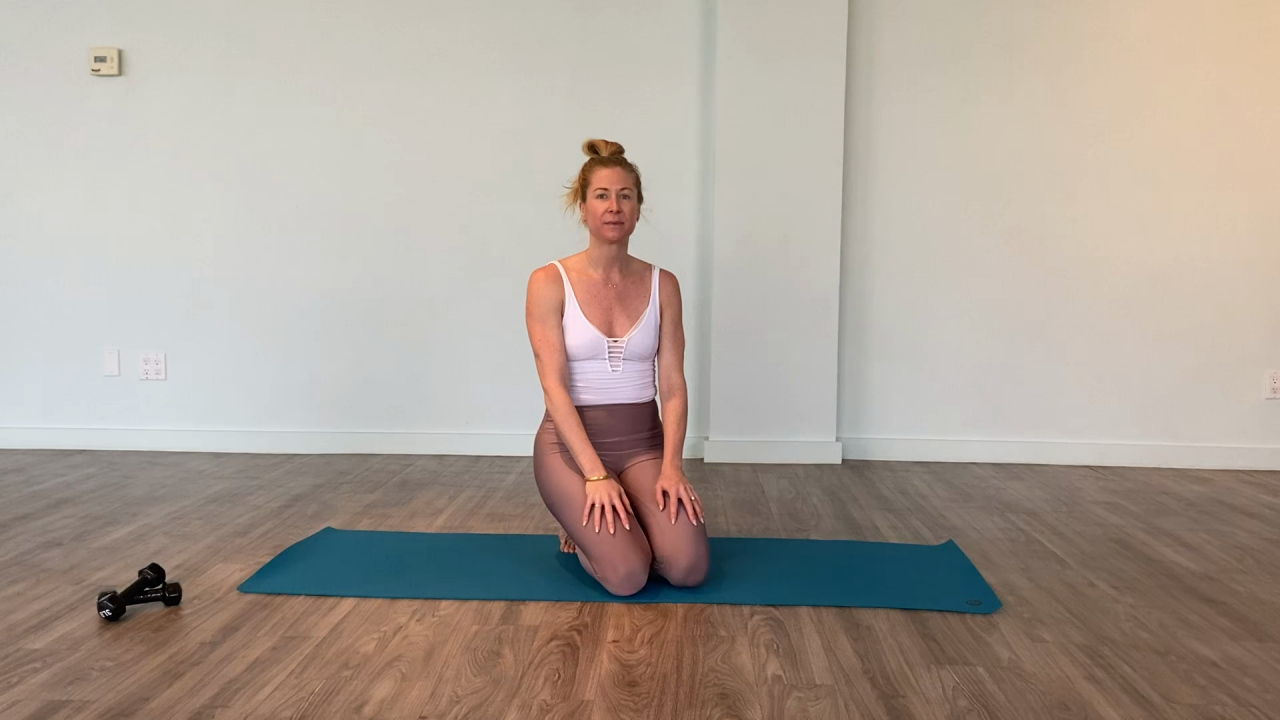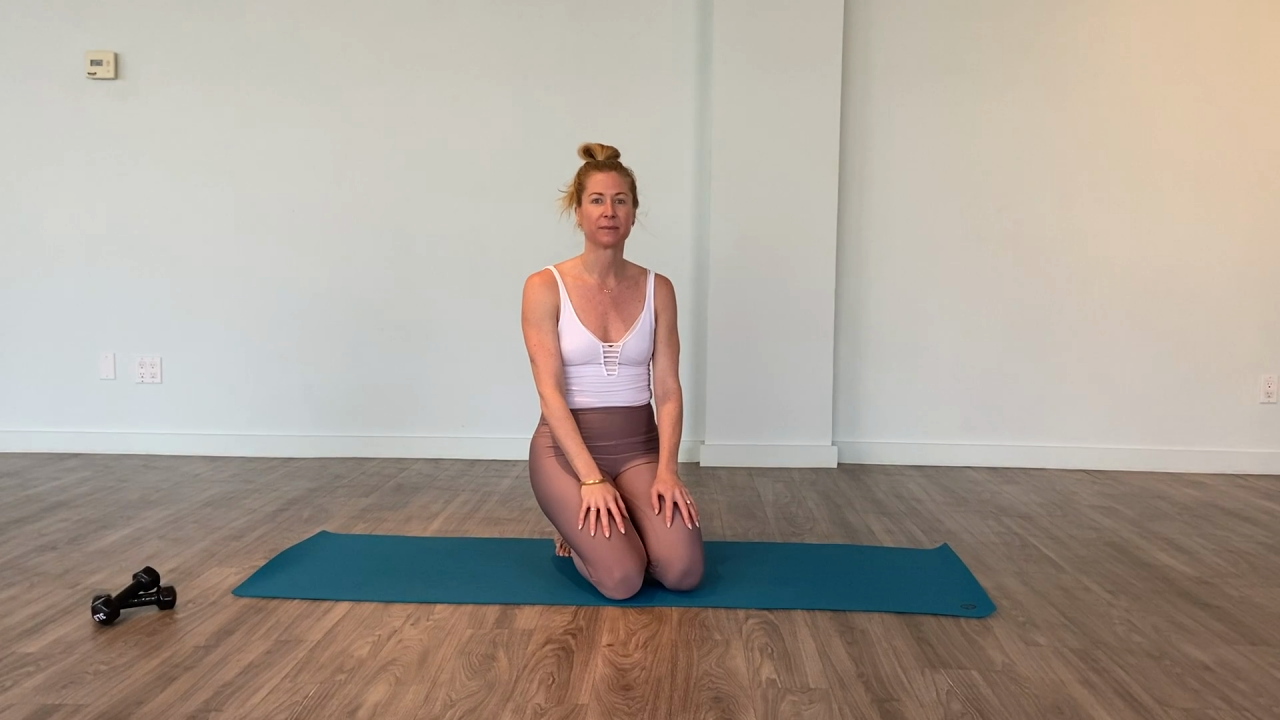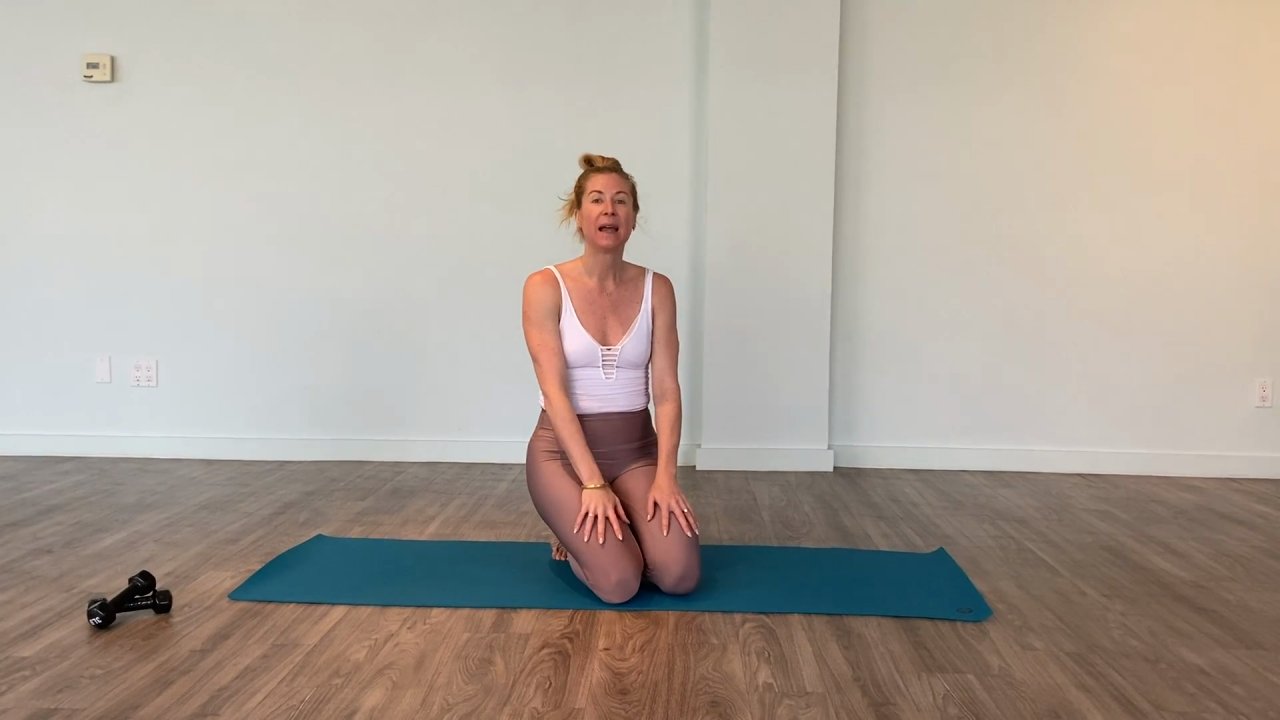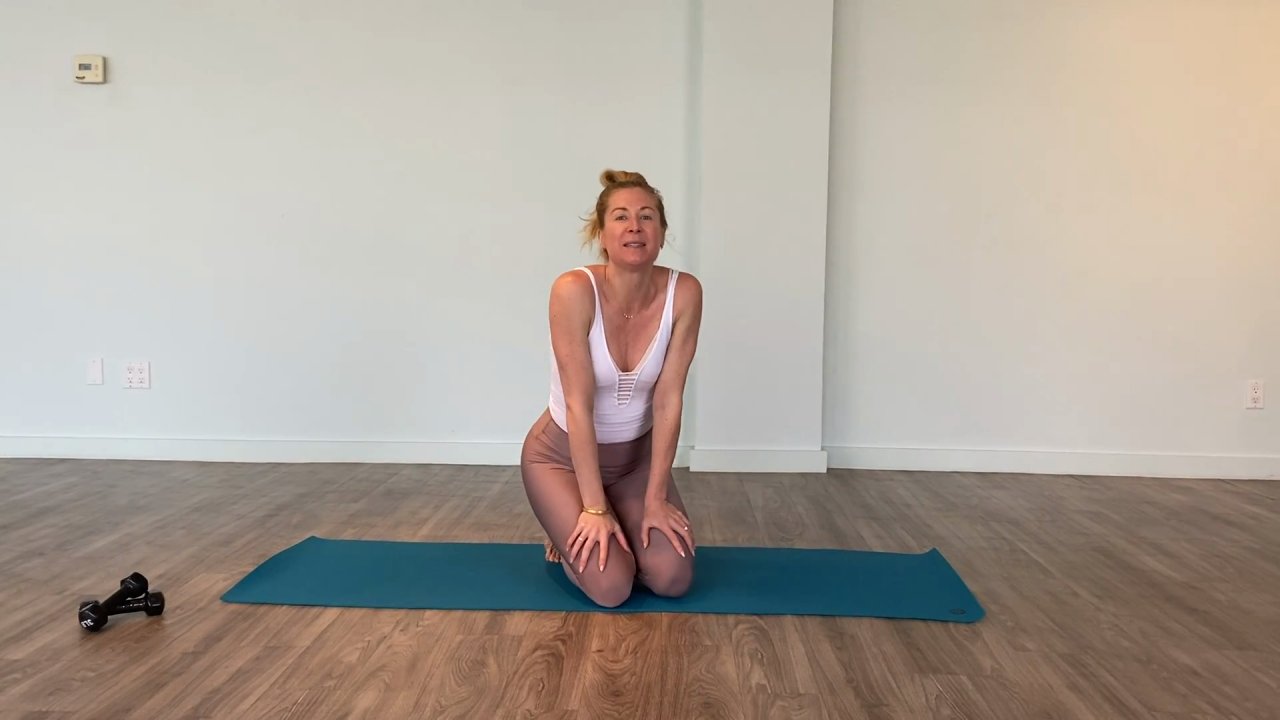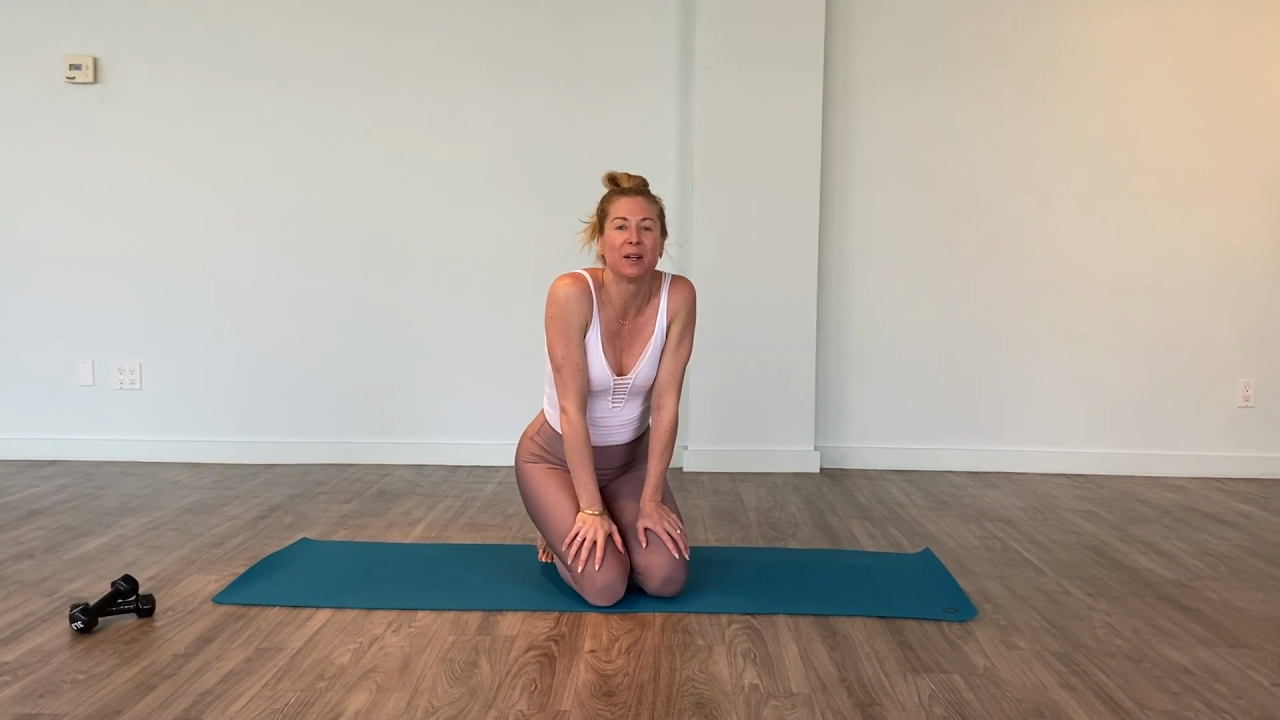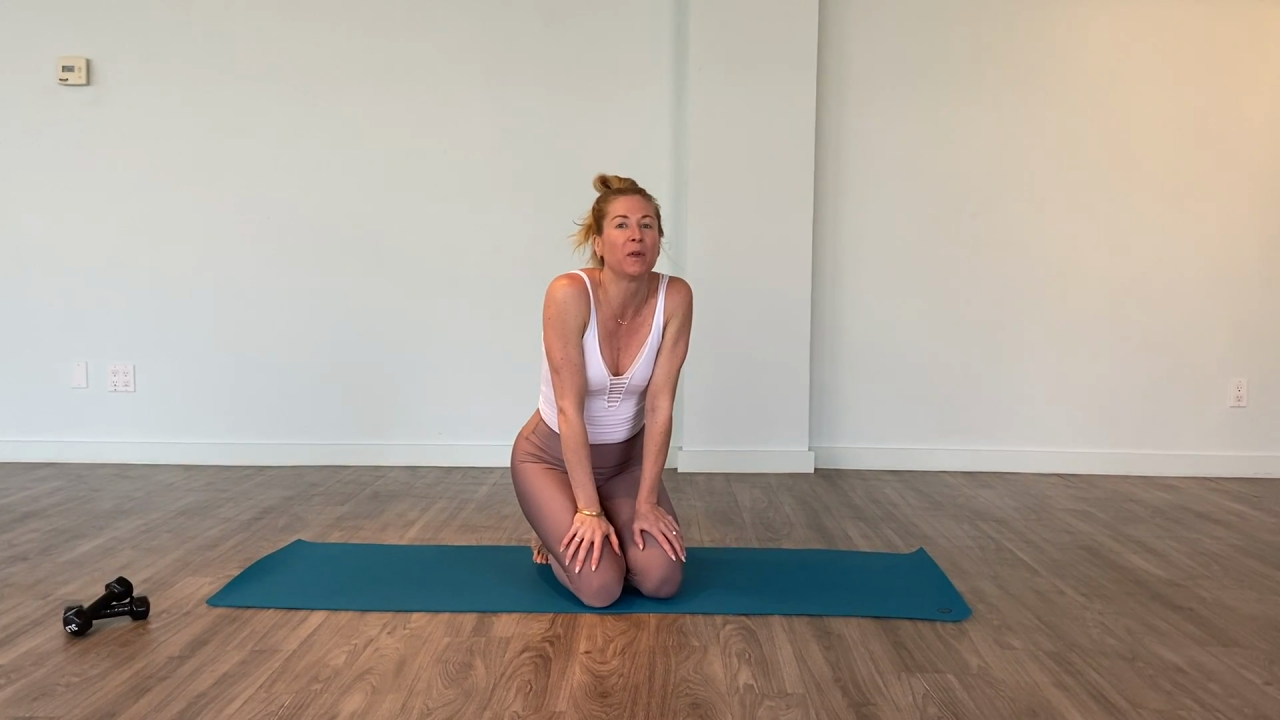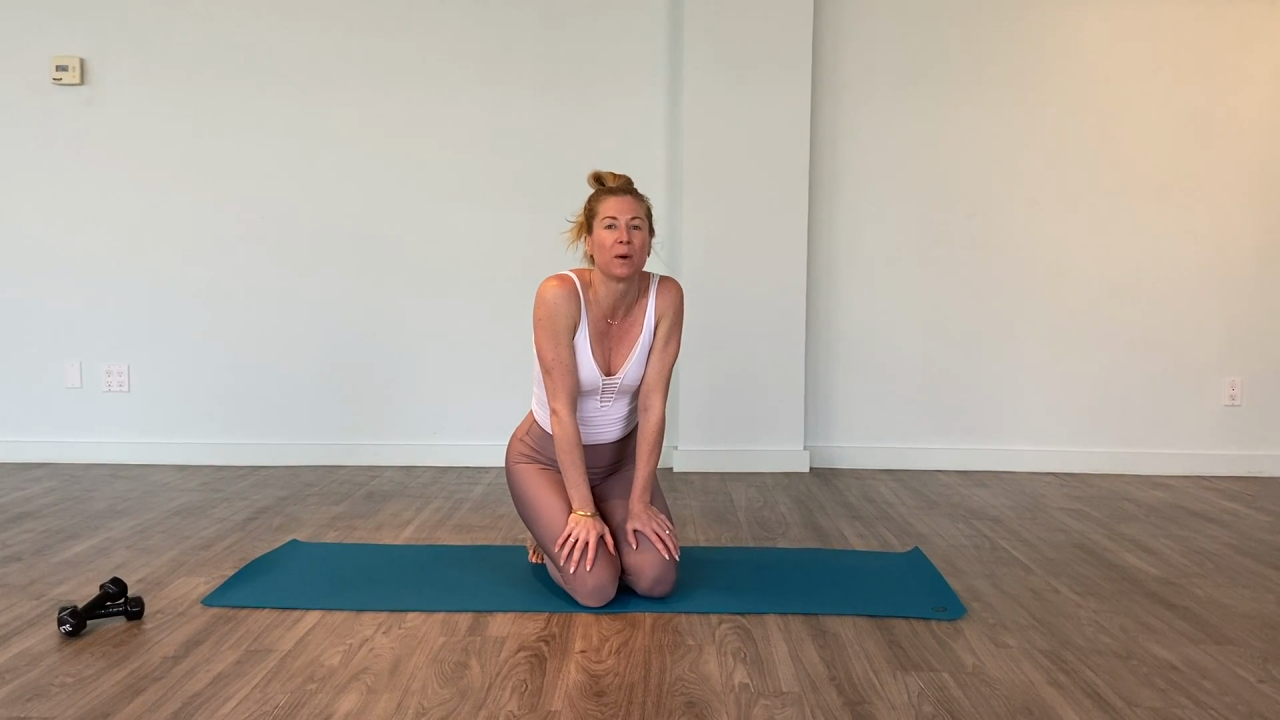
dt=0.7s
person 1, frame 1
left shoulder: (662, 284)
right shoulder: (549, 282)
left elbow: (673, 385)
right elbow: (554, 387)
left wrist: (671, 466)
right wrist: (594, 474)
left hip: (642, 441)
right hip: (571, 443)
left knee: (688, 568)
right knee: (626, 576)
left ankle: (619, 517)
right ankle: (582, 526)
person 1, frame 2
left shoulder: (657, 289)
right shoulder: (544, 287)
left elbow: (668, 390)
right elbow: (550, 392)
left wrist: (667, 470)
right wrist: (591, 478)
left hip: (638, 446)
right hip: (567, 447)
left knee: (683, 572)
right knee: (622, 580)
left ankle: (623, 522)
right ankle: (577, 532)
person 1, frame 3
left shoulder: (657, 289)
right shoulder: (545, 287)
left elbow: (666, 389)
right elbow: (554, 392)
left wrist: (666, 475)
right wrist: (592, 483)
left hip: (636, 449)
right hip: (563, 451)
left knee: (679, 576)
right knee: (618, 584)
left ankle: (620, 524)
right ankle: (575, 534)
person 1, frame 4
left shoulder: (683, 293)
right shoulder: (574, 290)
left elbow: (668, 402)
right elbow: (578, 406)
left wrist: (655, 497)
right wrist: (594, 507)
left hip: (635, 456)
right hip: (561, 456)
left knee: (673, 580)
right knee: (611, 587)
left ankle: (617, 533)
right ankle: (570, 536)
person 1, frame 5
left shoulder: (678, 296)
right shoulder: (571, 293)
left elbow: (665, 405)
right elbow: (572, 409)
left wrist: (652, 499)
right wrist: (591, 509)
left hip: (631, 456)
right hip: (555, 457)
left knee: (667, 580)
right knee: (606, 586)
left ankle: (589, 529)
right ankle: (564, 533)
person 1, frame 6
left shoulder: (674, 297)
right shoulder: (569, 293)
left elbow: (660, 405)
right elbow: (570, 409)
left wrist: (647, 501)
right wrist: (589, 509)
left hip: (626, 456)
right hip: (552, 455)
left knee: (662, 579)
right knee: (601, 586)
left ankle: (608, 532)
right ankle: (559, 536)
person 1, frame 7
left shoulder: (665, 297)
right shoulder: (559, 294)
left elbow: (652, 405)
right elbow: (562, 410)
left wrist: (640, 501)
right wrist: (584, 510)
left hip: (620, 456)
right hip: (546, 456)
left knee: (657, 580)
right knee: (596, 586)
left ankle: (579, 529)
right ankle: (554, 534)
